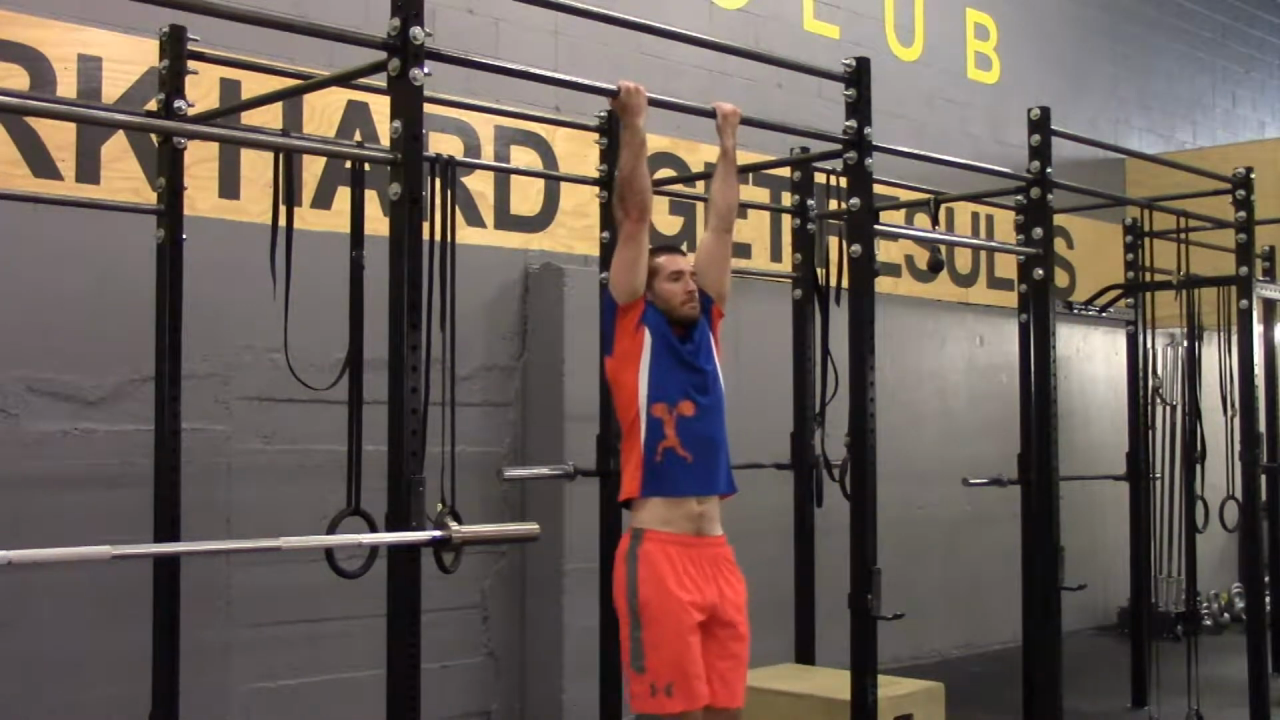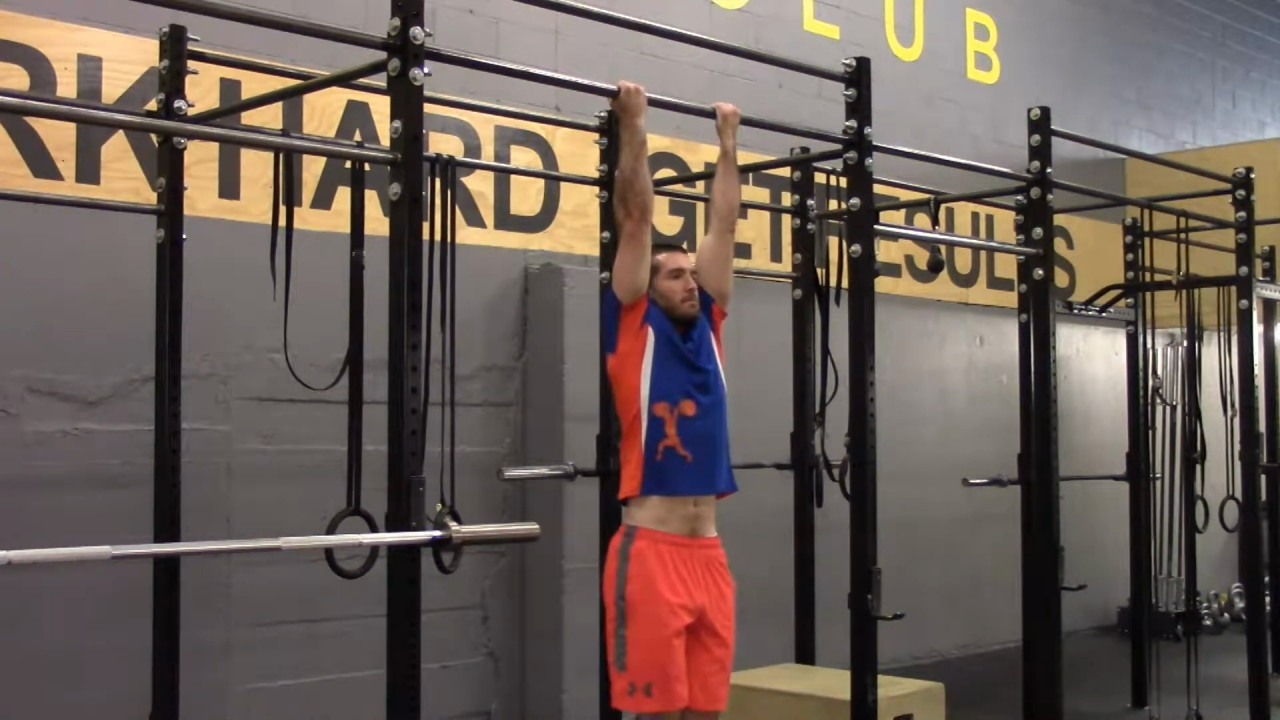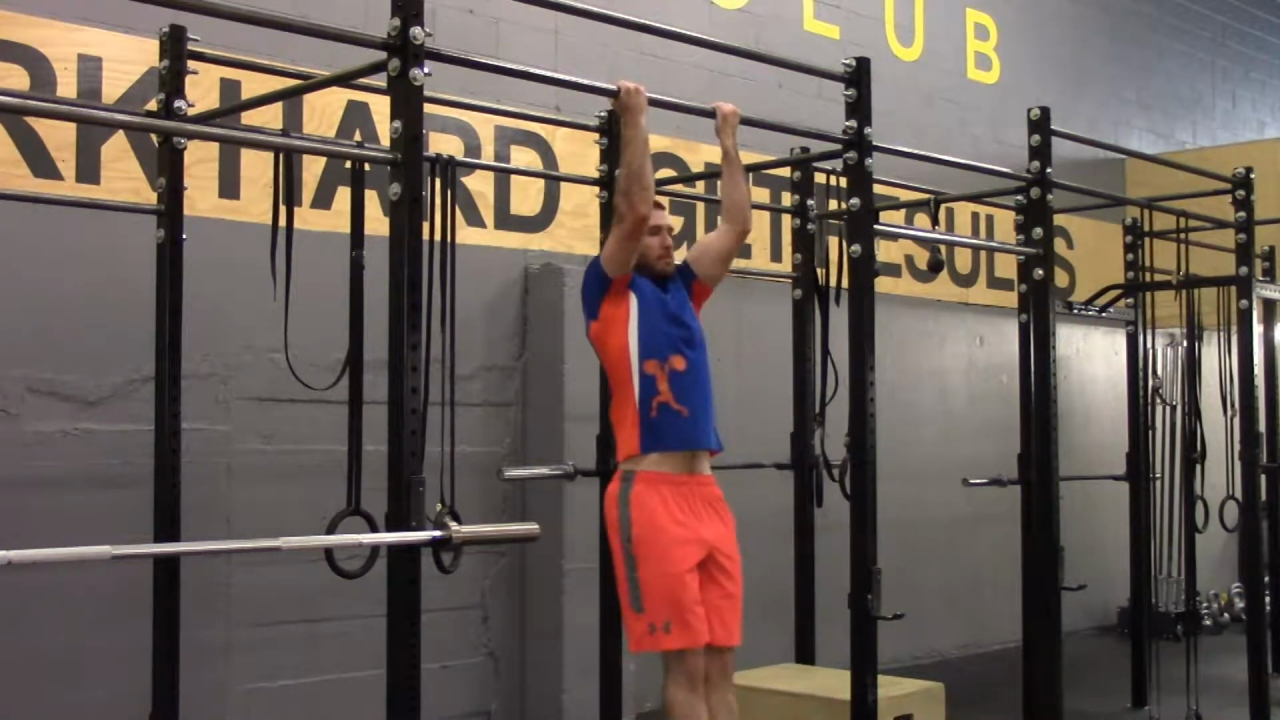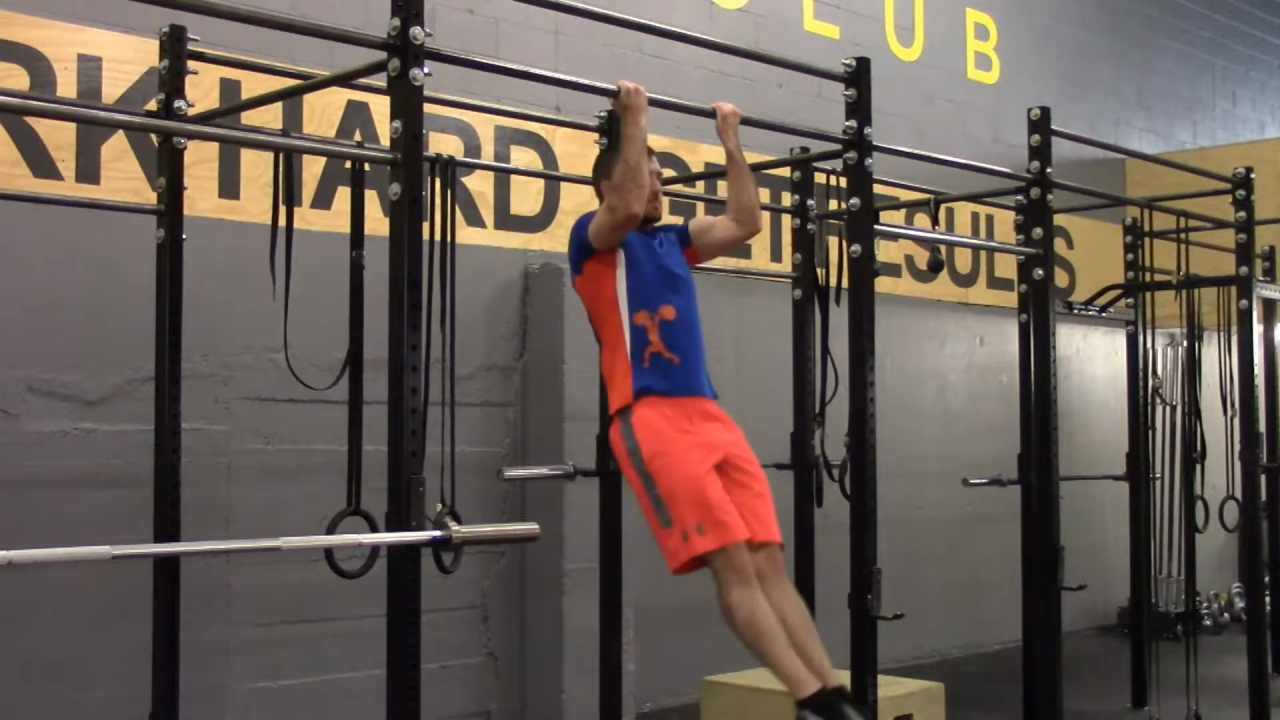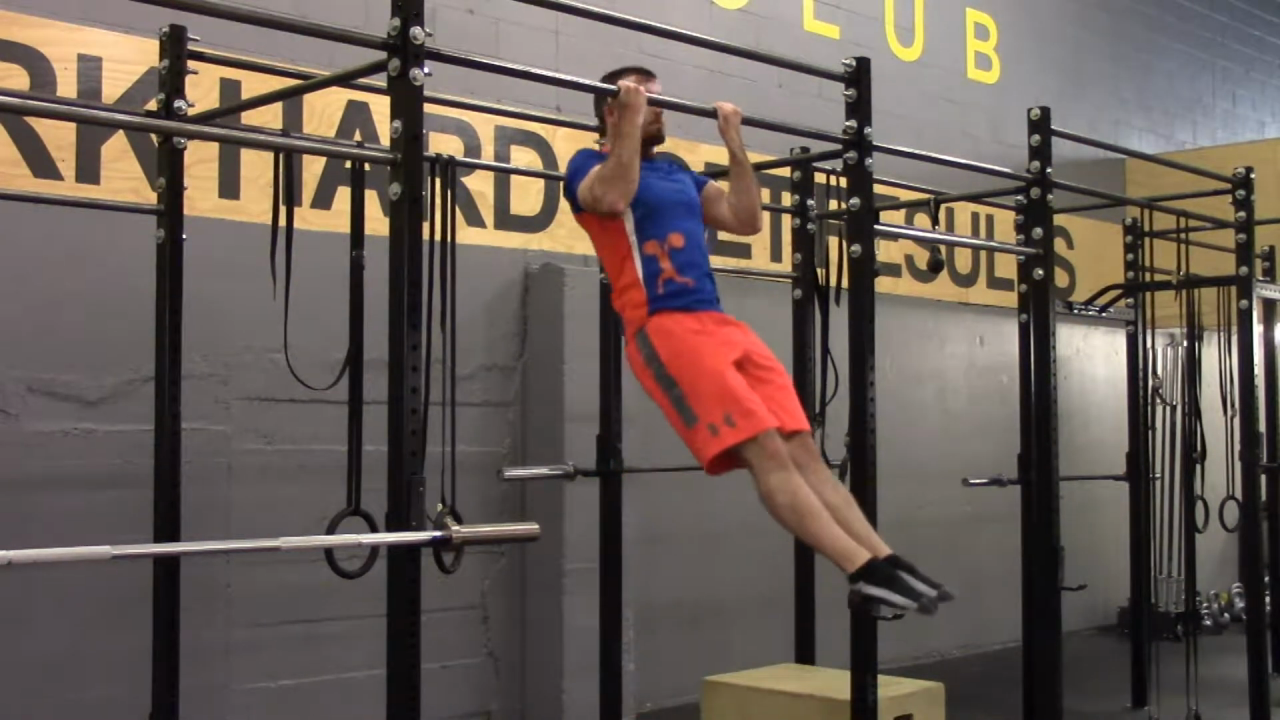
dt=0.4s
person 1, frame 1
left shoulder: (705, 330)
right shoulder: (631, 331)
left elbow: (721, 227)
right elbow: (634, 218)
left wrist: (726, 140)
right wrist: (633, 124)
left hip: (717, 556)
right hip: (657, 556)
person 1, frame 2
left shoulder: (706, 327)
right shoulder: (632, 328)
left elbow: (723, 227)
right elbow: (635, 220)
left wrist: (728, 141)
right wrist: (633, 123)
left hip: (708, 555)
right hip: (649, 554)
person 1, frame 3
left shoulder: (684, 289)
right shoulder: (609, 290)
left elbow: (737, 225)
right elbow: (632, 210)
left wrist: (728, 140)
right wrist: (634, 121)
left hip: (708, 494)
right hip: (649, 494)
left knee: (720, 661)
right knee: (686, 660)
person 1, frame 4
left shoulder: (674, 242)
right shoulder: (596, 237)
left elbow: (745, 223)
right elbow: (625, 211)
left wrist: (729, 143)
right wrist: (632, 121)
left hip: (709, 415)
right hip: (650, 420)
left knee: (770, 563)
right knee: (731, 560)
person 1, frame 5
left shoulder: (677, 171)
right shoulder: (591, 163)
left elbow: (747, 221)
right elbow: (613, 199)
left wrist: (732, 143)
right wrist: (629, 130)
left hip: (723, 324)
right hip: (662, 329)
left knee: (803, 451)
right knee: (767, 452)
left ankle: (887, 560)
right ankle: (865, 569)
